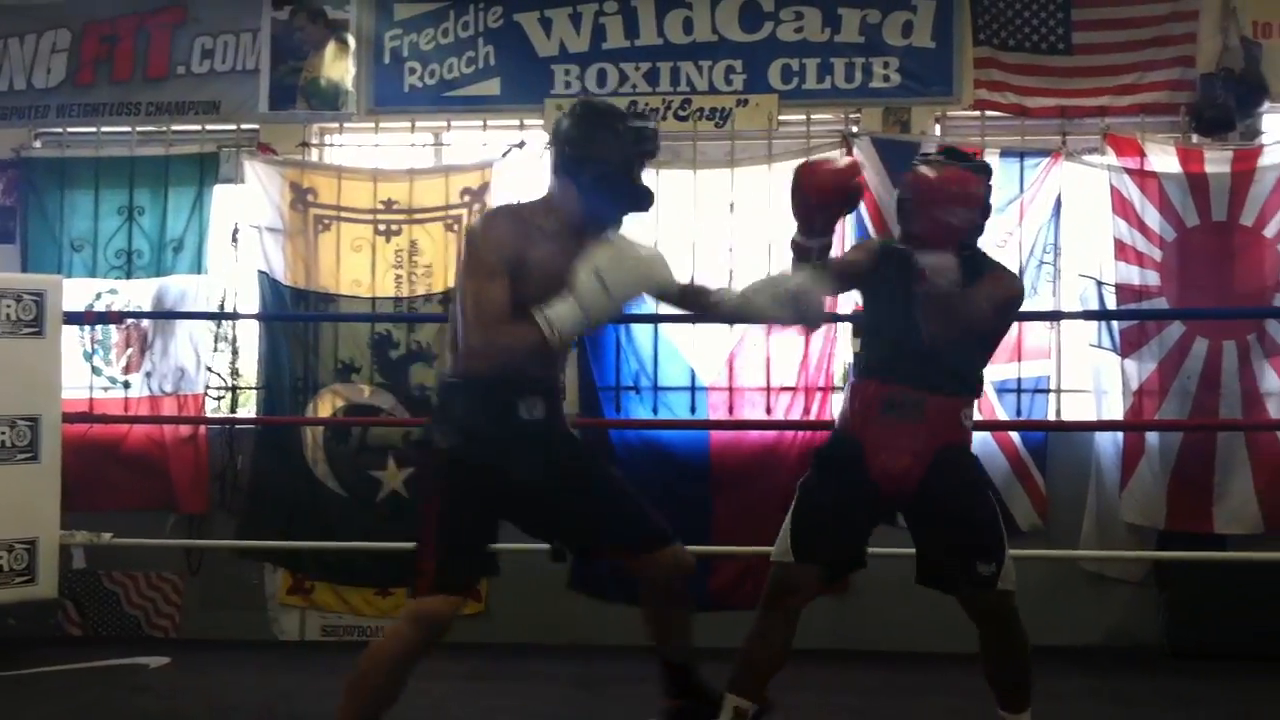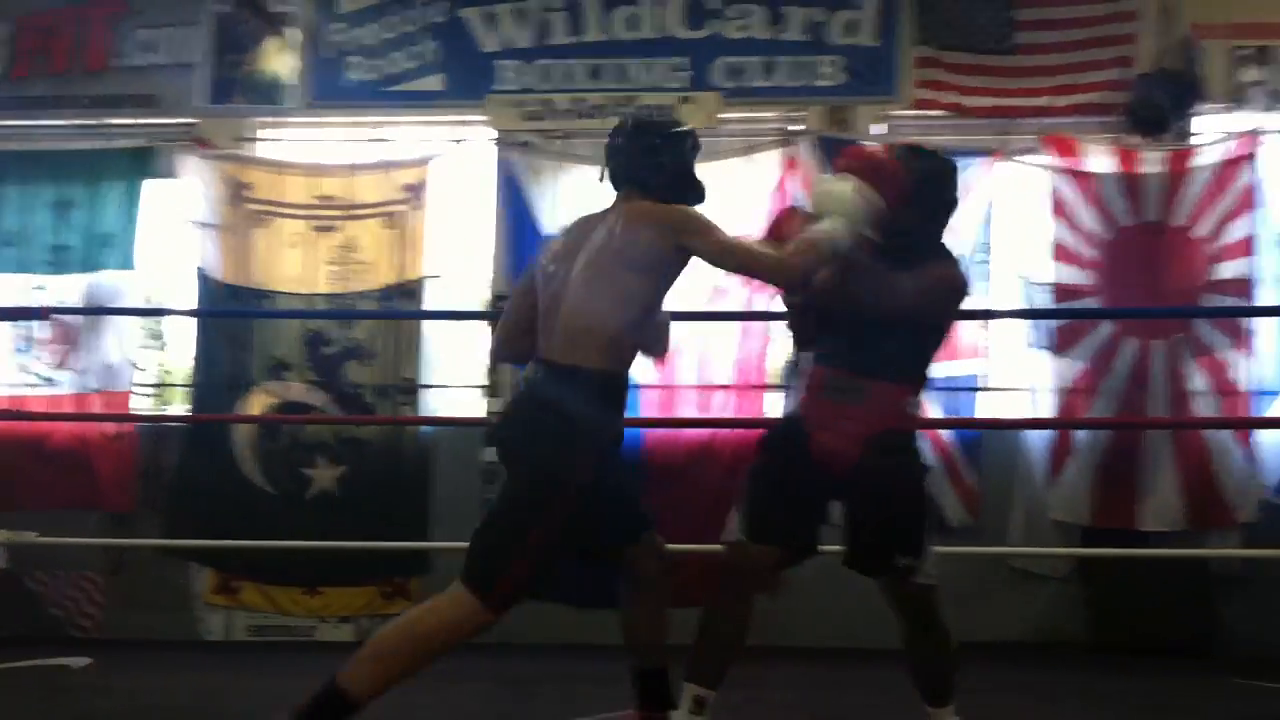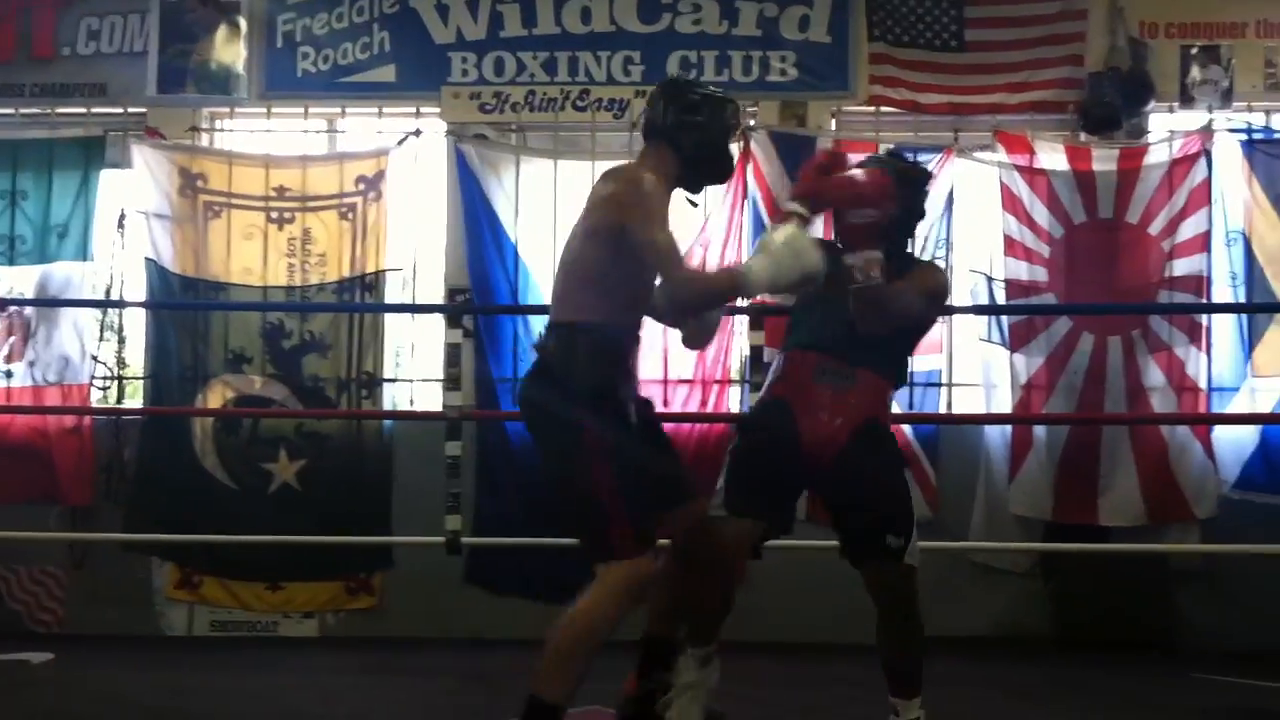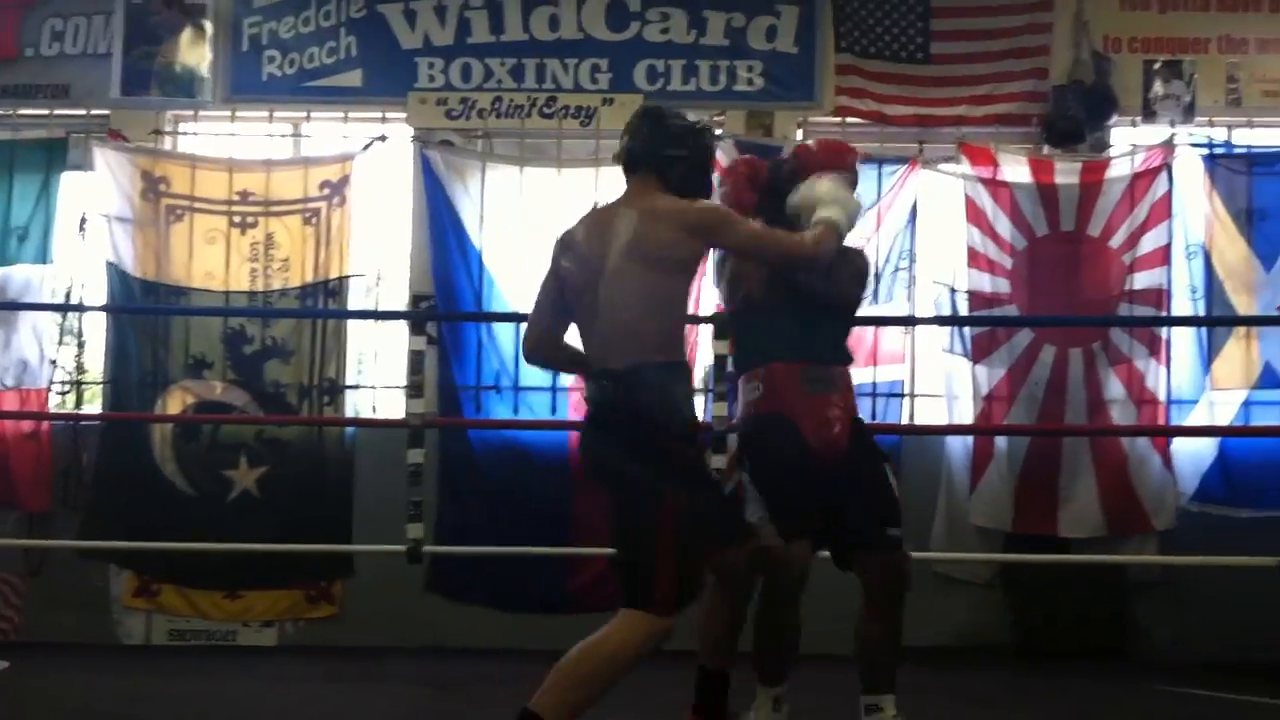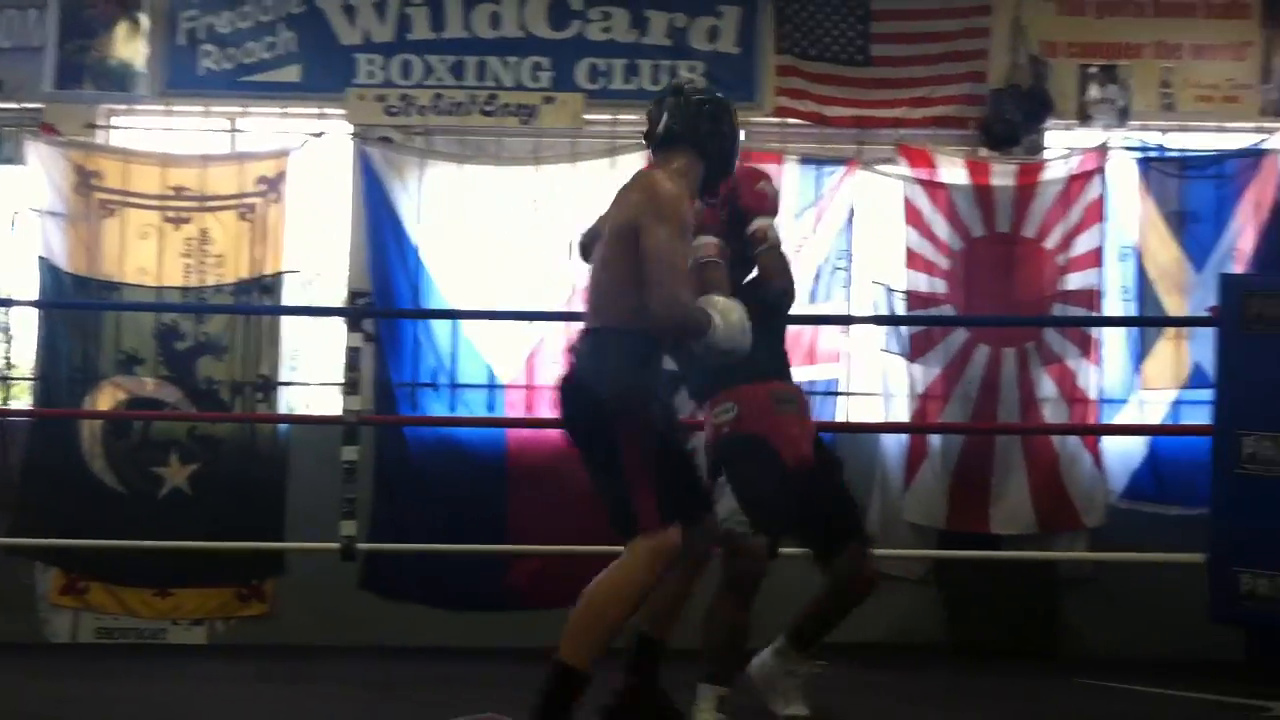
dt=0.2s
person 1, frame 1
left shoulder: (595, 238)
right shoulder: (499, 230)
left elbow: (672, 288)
right elbow: (480, 352)
left wrist: (750, 303)
right wrist: (580, 310)
left hip: (541, 429)
right hip: (477, 429)
left knee: (670, 564)
right knee: (432, 612)
person 1, frame 2
left shoulder: (568, 239)
right shoulder: (668, 223)
left elbow: (506, 348)
right elbow: (787, 270)
right wrist: (841, 226)
left hip: (559, 421)
right hip: (563, 427)
left knee: (645, 559)
right knee: (473, 607)
person 1, frame 3
left shoulder: (630, 188)
right shoulder: (635, 187)
right elbow: (677, 289)
left wrist: (696, 309)
right wrist: (762, 270)
left hip: (599, 383)
right hip: (571, 392)
left knee: (690, 523)
right knee: (630, 569)
person 1, frame 4
left shoulder: (577, 237)
right shoulder: (690, 217)
left elbow: (538, 347)
right elbow: (807, 253)
right wrist: (831, 211)
left hip: (615, 421)
right hip: (654, 424)
right knee: (649, 614)
person 1, frame 5
left shoulder: (636, 194)
right shoulder: (668, 196)
left elbow: (591, 248)
right elbow: (669, 306)
right wrist: (717, 325)
left hip: (616, 382)
right hip: (607, 384)
left knee: (691, 529)
right knee: (654, 546)
person 2, frame 1
left shoulder: (997, 284)
right shoulder: (884, 257)
left elbow: (943, 333)
right elbow: (809, 284)
left wrist: (937, 247)
right wrist: (811, 227)
left hip: (940, 457)
right hip: (857, 448)
left knee: (995, 605)
right knee: (787, 585)
person 2, frame 2
left shoulder: (942, 276)
right shoulder: (854, 253)
left elbow: (867, 299)
right elbow: (809, 328)
left hip: (882, 444)
right hip: (808, 430)
left knee: (914, 594)
right knee: (743, 568)
person 2, frame 3
left shoulder: (925, 280)
right shoulder: (823, 258)
left elbow: (874, 320)
left wrist: (863, 249)
left hip: (860, 433)
right hip: (784, 415)
left knee: (895, 582)
right knee: (721, 543)
right ankle: (695, 672)
person 2, frame 4
left shoulder: (848, 262)
right shoulder: (746, 261)
left elbow: (833, 285)
right elbow: (740, 296)
right wrist: (744, 215)
left hip: (840, 432)
right hip: (774, 428)
left knee: (888, 572)
right knee: (786, 565)
person 2, frame 5
left shoulder: (762, 291)
left elbow: (781, 293)
left wrist: (760, 219)
right wrist: (705, 237)
left hip: (799, 443)
right hip: (742, 444)
left knee: (856, 573)
right knee: (745, 564)
left ankle: (778, 663)
